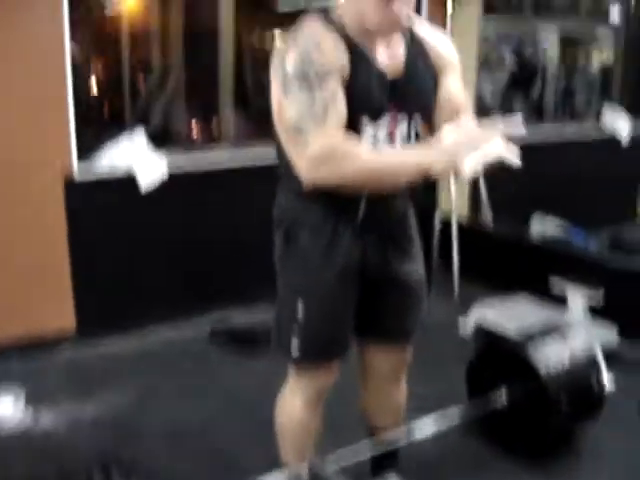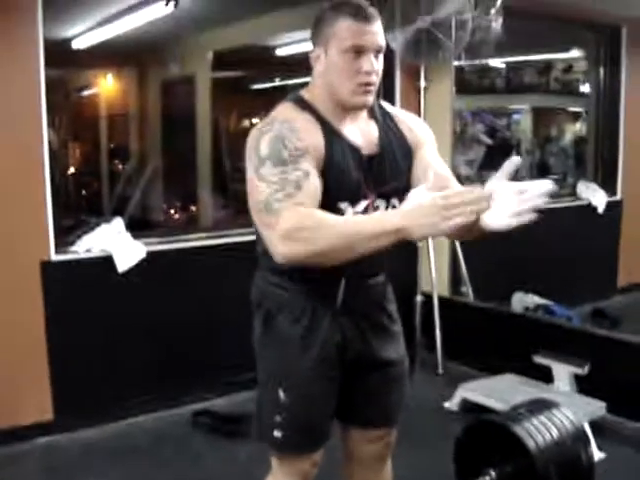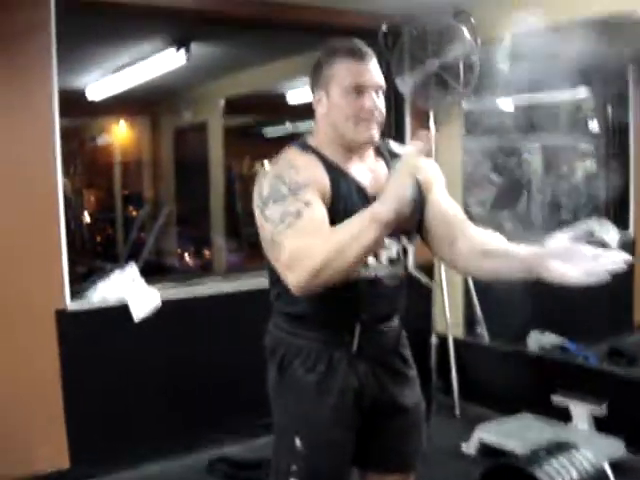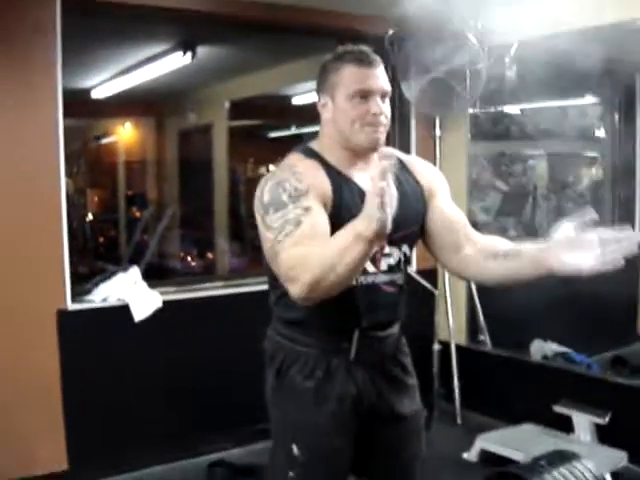
dt=0.5s
person 1, frame 1
left shoulder: (433, 49)
right shoulder: (313, 49)
left elbow: (463, 130)
right elbow: (318, 162)
left wrist: (475, 145)
right wrist: (433, 160)
left hip: (392, 226)
right hip: (320, 230)
left knee: (392, 365)
right knee: (313, 379)
person 1, frame 2
left shoulder: (405, 129)
right shoulder: (285, 131)
left elbow: (446, 202)
right elbow: (291, 239)
left wrist: (480, 211)
right wrist: (403, 222)
left hip: (371, 300)
right hip: (299, 309)
person 1, frame 3
left shoulder: (415, 167)
right shoulder: (293, 174)
left elbow: (463, 243)
right elbow: (303, 273)
left wrist: (539, 260)
right wrist: (385, 210)
left hip: (387, 345)
right hip: (313, 357)
person 1, frame 4
left shoulder: (412, 172)
right shoulder: (293, 181)
left elbow: (466, 252)
right elbow: (304, 281)
left wrist: (550, 255)
right wrist: (369, 225)
left hip: (385, 353)
right hip: (312, 362)
